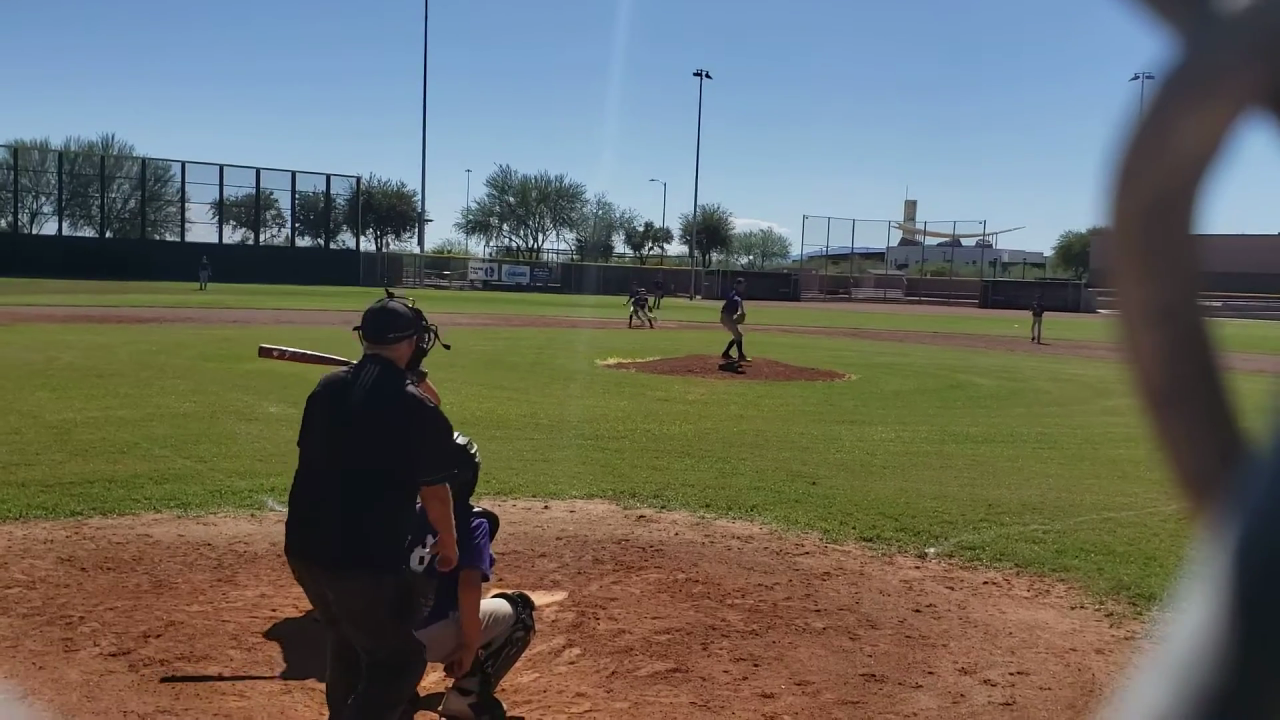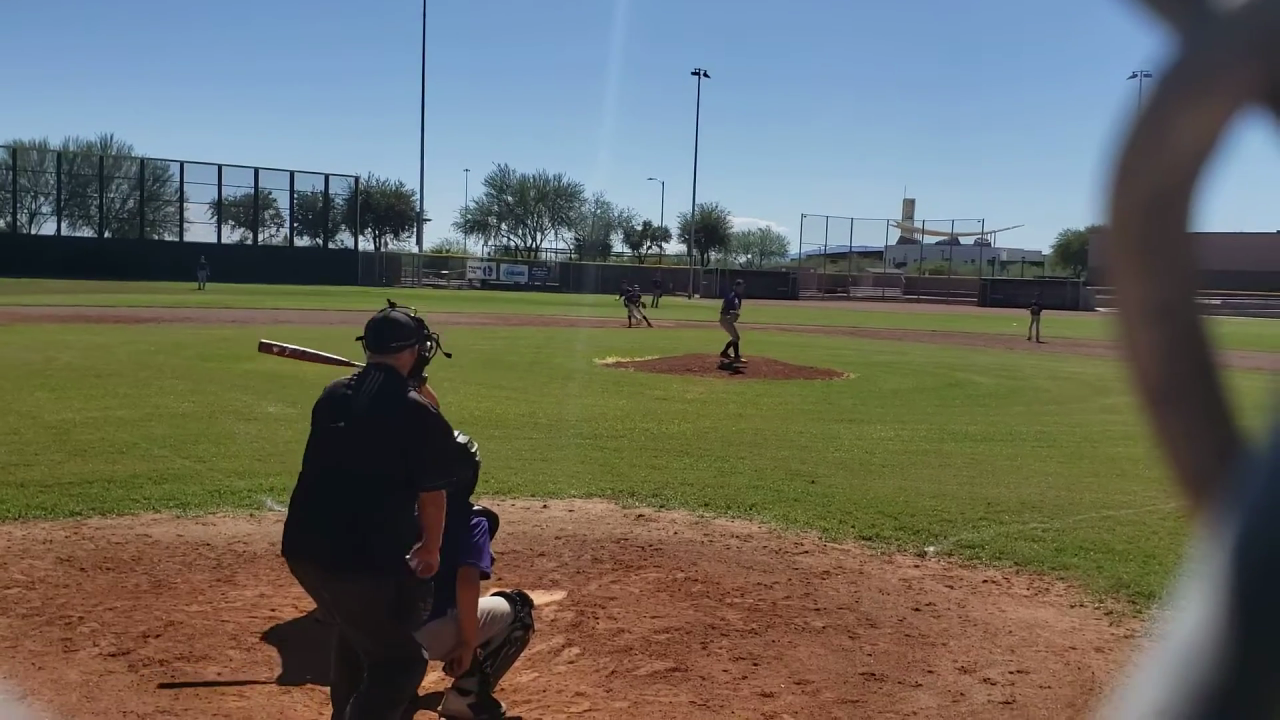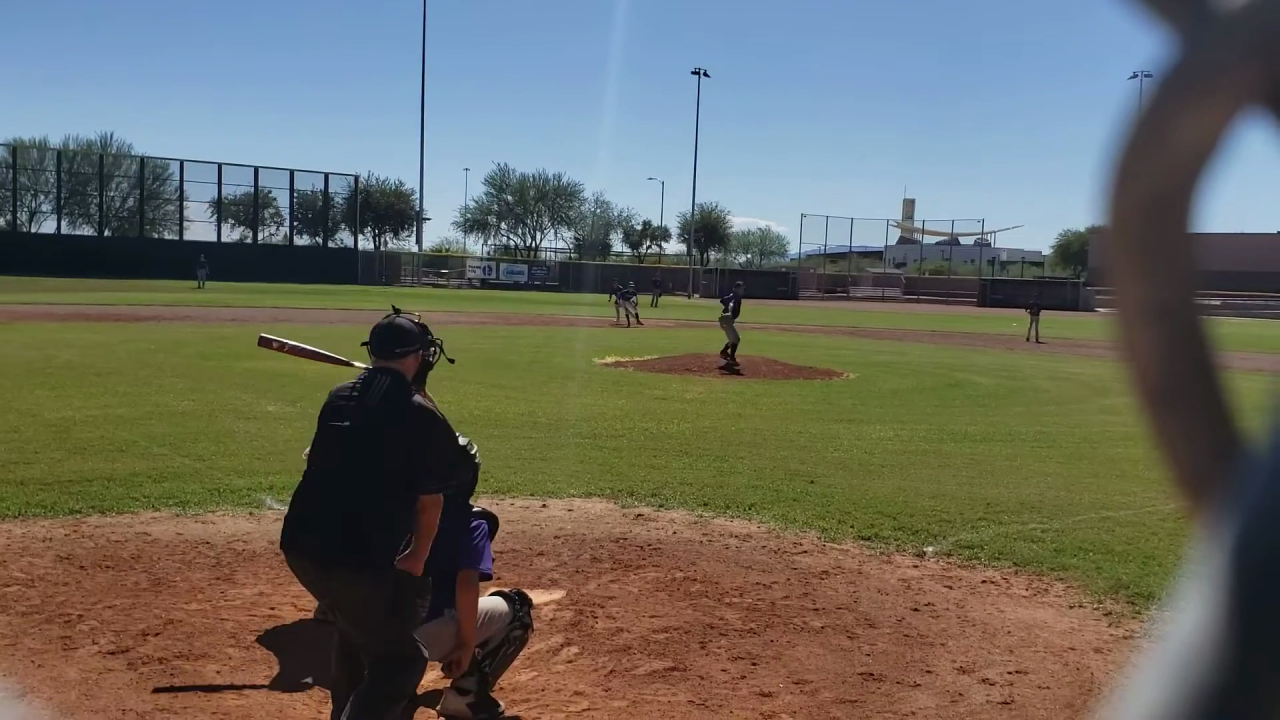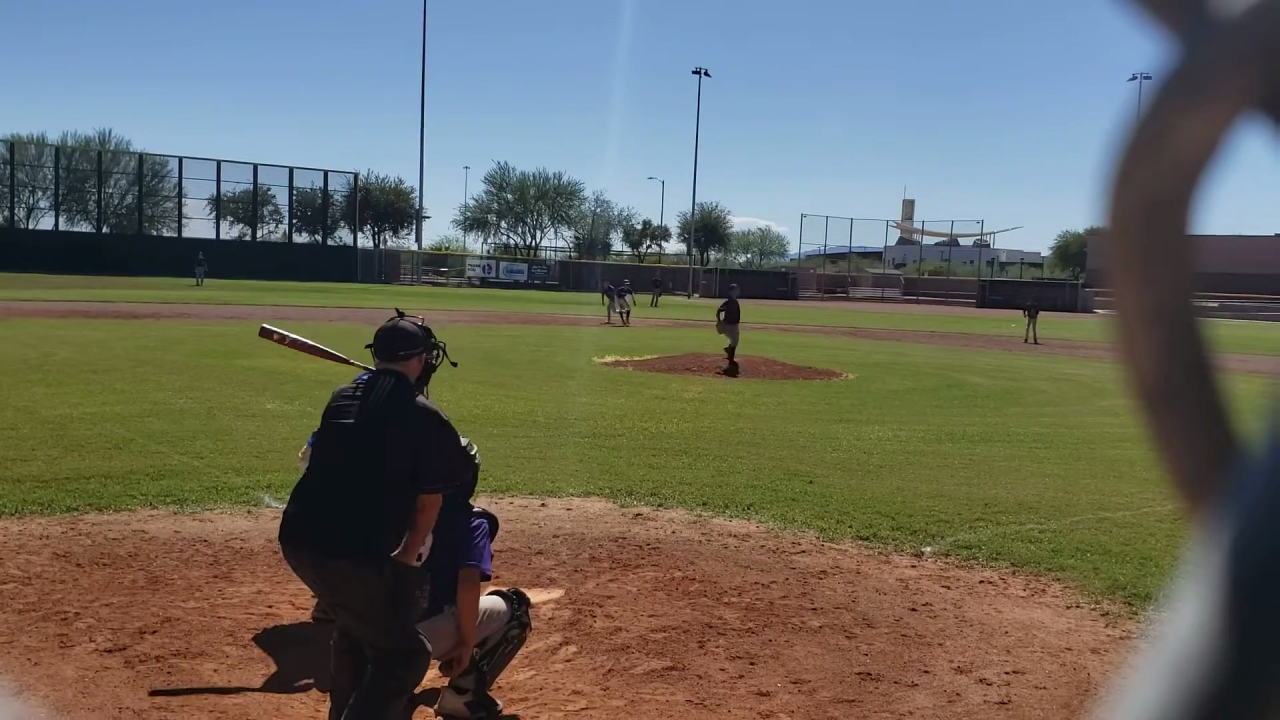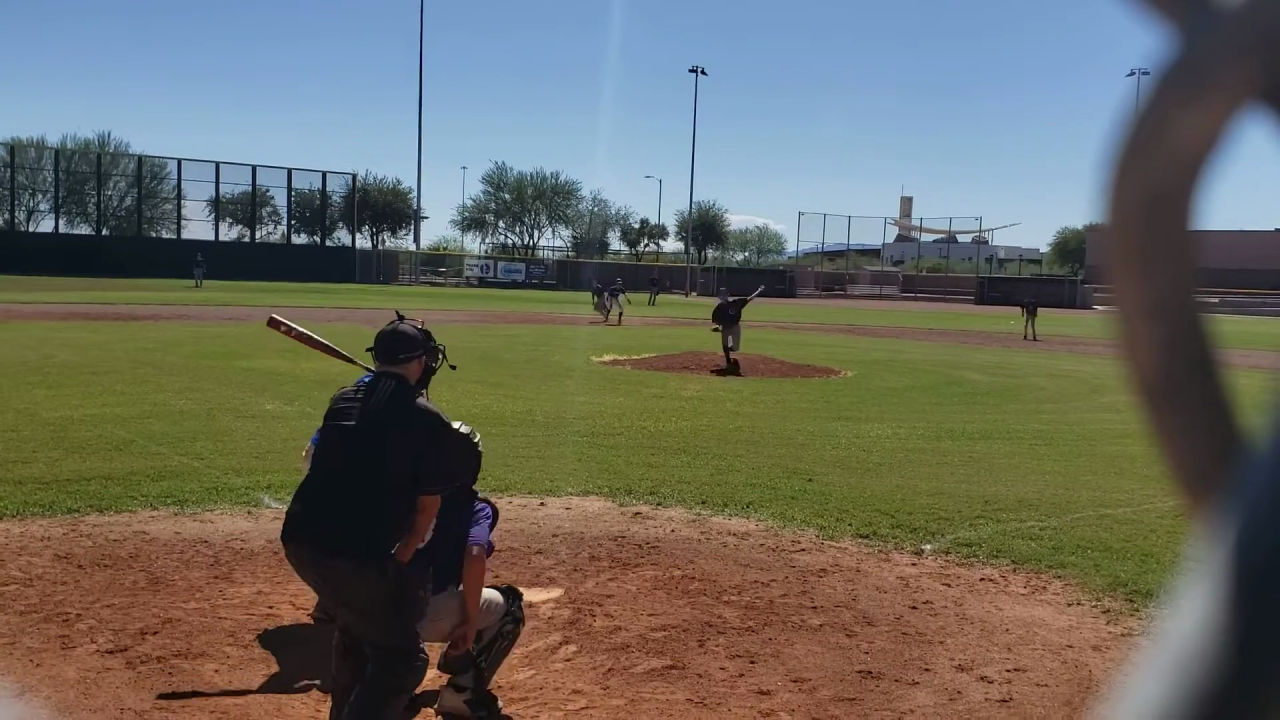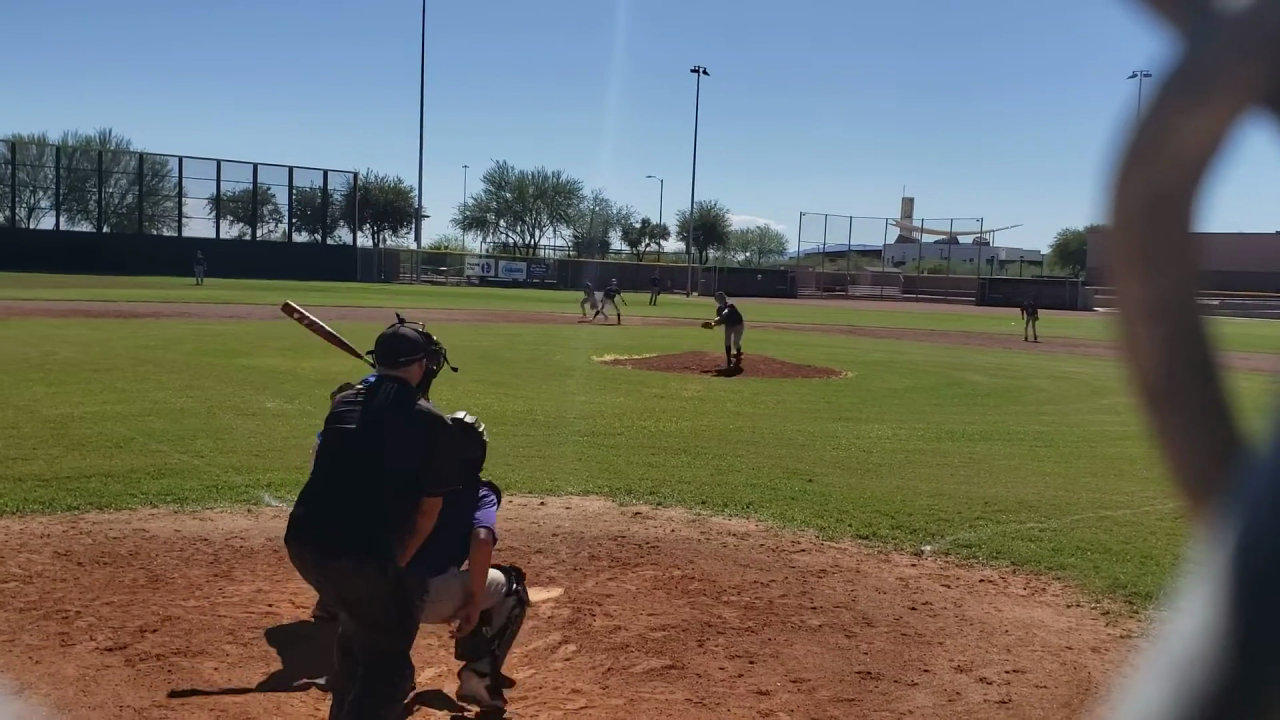
dt=0.1s
person 1, frame 1
left shoulder: (327, 388)
right shoulder: (416, 407)
right elbow: (434, 493)
right wrist: (448, 544)
left hip: (303, 547)
right hip: (365, 556)
left knee: (347, 635)
right knee: (397, 661)
person 1, frame 2
left shoulder: (333, 395)
right shoulder: (421, 415)
right elbow: (431, 500)
right wrist: (430, 550)
left hip: (301, 548)
right hip: (360, 559)
left knee: (353, 631)
right knee: (399, 662)
person 1, frame 3
left shoulder: (339, 398)
right shoulder: (424, 418)
right elbow: (430, 503)
right wrist: (417, 554)
left hip: (300, 544)
right hip: (357, 557)
left knee: (355, 628)
right knee: (398, 660)
person 1, frame 4
left shoulder: (342, 397)
right shoulder: (429, 420)
right elbow: (427, 504)
right wrist: (409, 553)
left hip: (298, 539)
right hip: (354, 551)
left knee: (355, 624)
right knee: (402, 657)
person 1, frame 5
left shoulder: (343, 400)
right shoulder: (429, 422)
right elbow: (427, 505)
right wrist: (404, 552)
left hip: (300, 538)
right hip: (356, 551)
left knee: (356, 624)
right knee: (401, 657)
person 1, frame 6
left shoulder: (344, 404)
right shoulder: (432, 424)
right elbow: (428, 509)
right wrist: (399, 558)
left hip: (303, 539)
right hip: (358, 551)
left knee: (359, 623)
right knee: (387, 668)
person 2, frame 1
right shoulder: (474, 522)
right elbow: (468, 585)
right wrist: (470, 646)
right hip: (436, 637)
right knee: (519, 611)
right ankle: (469, 695)
person 2, frame 2
right shoulder: (473, 519)
right elbow: (467, 581)
right wrist: (469, 642)
right hip: (434, 633)
right knee: (518, 607)
right ankle: (467, 694)
person 2, frame 3
right shoulder: (473, 521)
right elbow: (467, 584)
right wrist: (468, 644)
right hip: (433, 632)
right knee: (517, 607)
right ankle: (466, 693)
person 2, frame 4
right shoulder: (472, 521)
right elbow: (468, 582)
right wrist: (469, 643)
right hip: (432, 630)
right knee: (515, 608)
right ankle: (464, 692)
person 2, frame 5
right shoulder: (475, 508)
right elbow: (474, 556)
right wrist: (471, 622)
right hip: (431, 612)
right knee: (508, 604)
right ankle: (463, 691)
person 2, frame 6
right shoulder: (479, 493)
right elbow: (481, 540)
right wrist: (474, 605)
right hip: (436, 591)
right knee: (510, 588)
right ankle: (480, 678)
